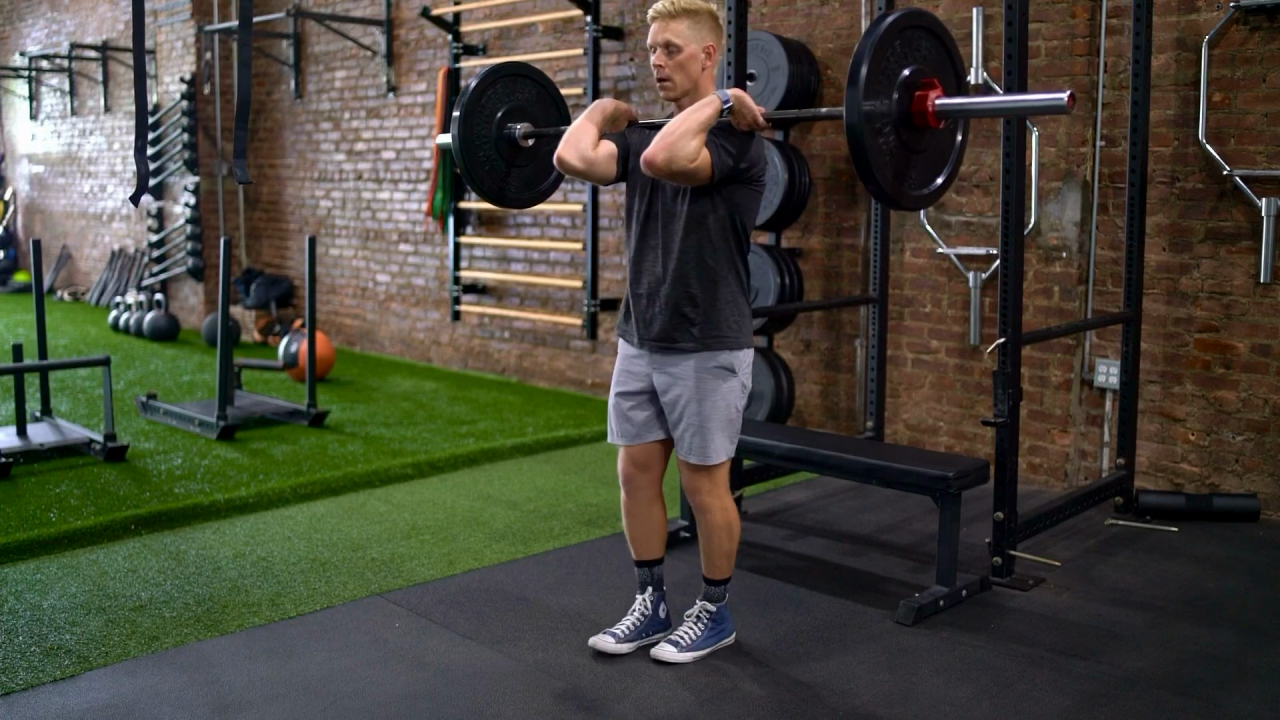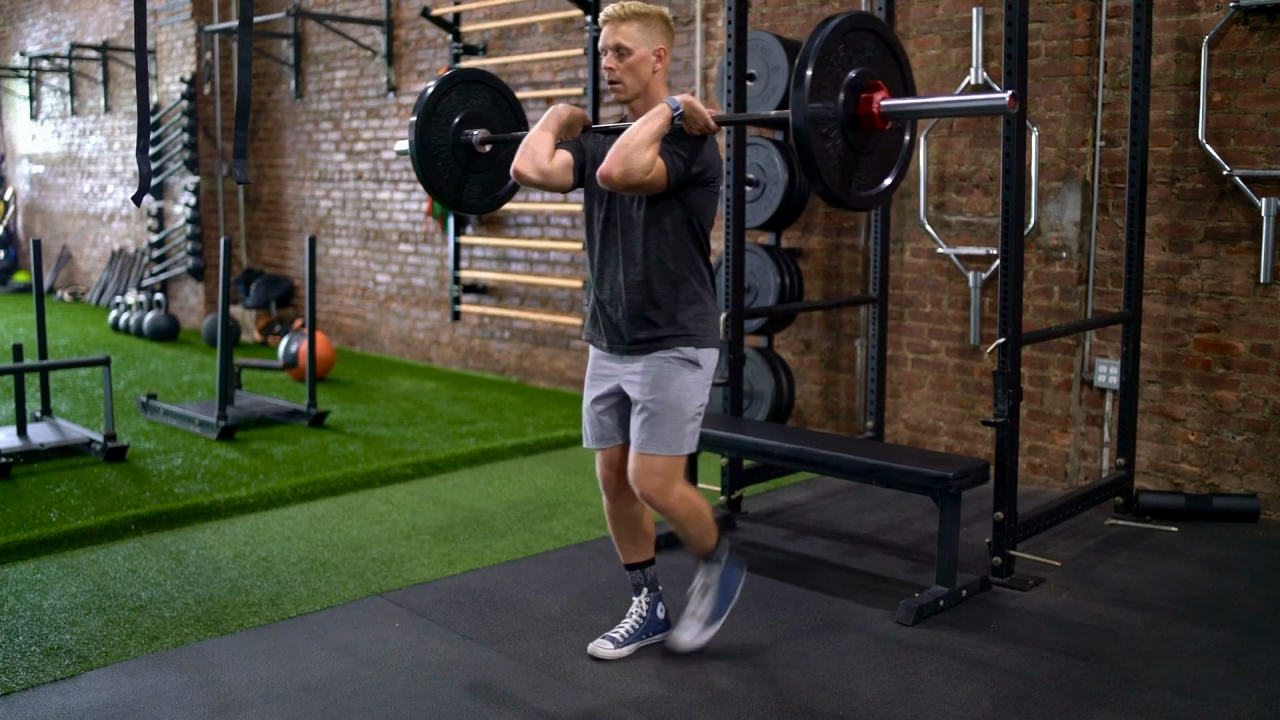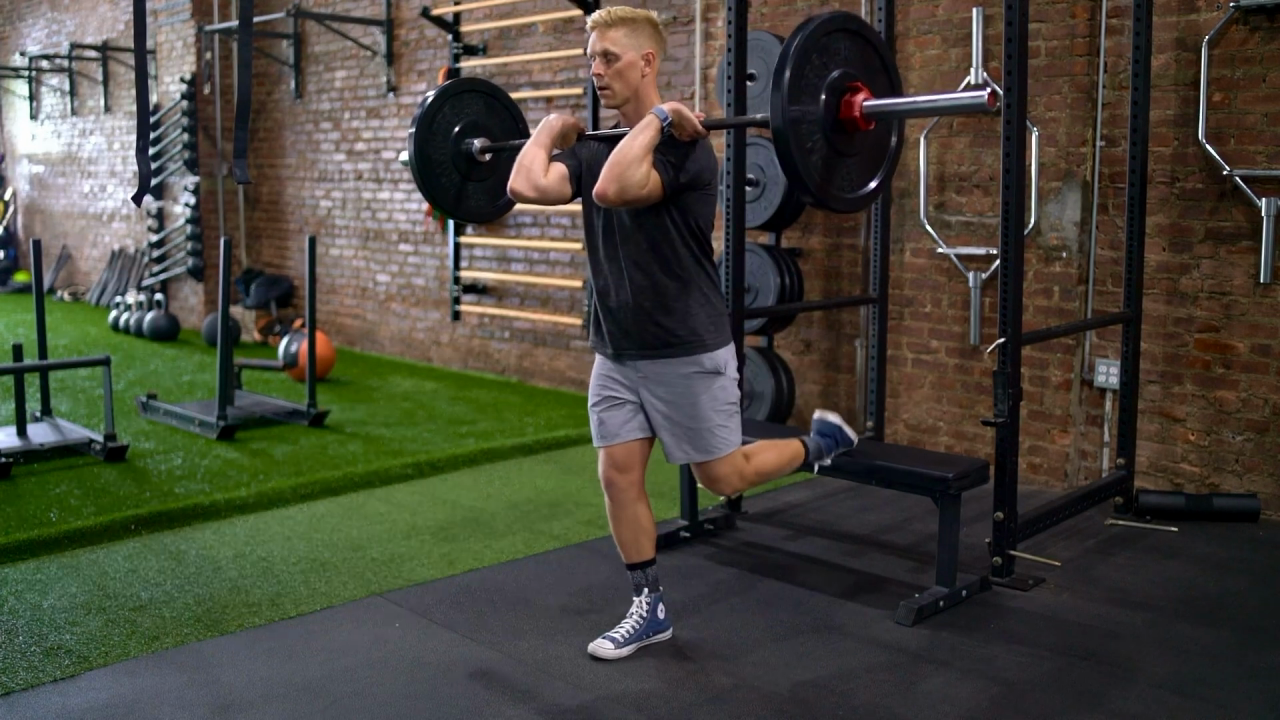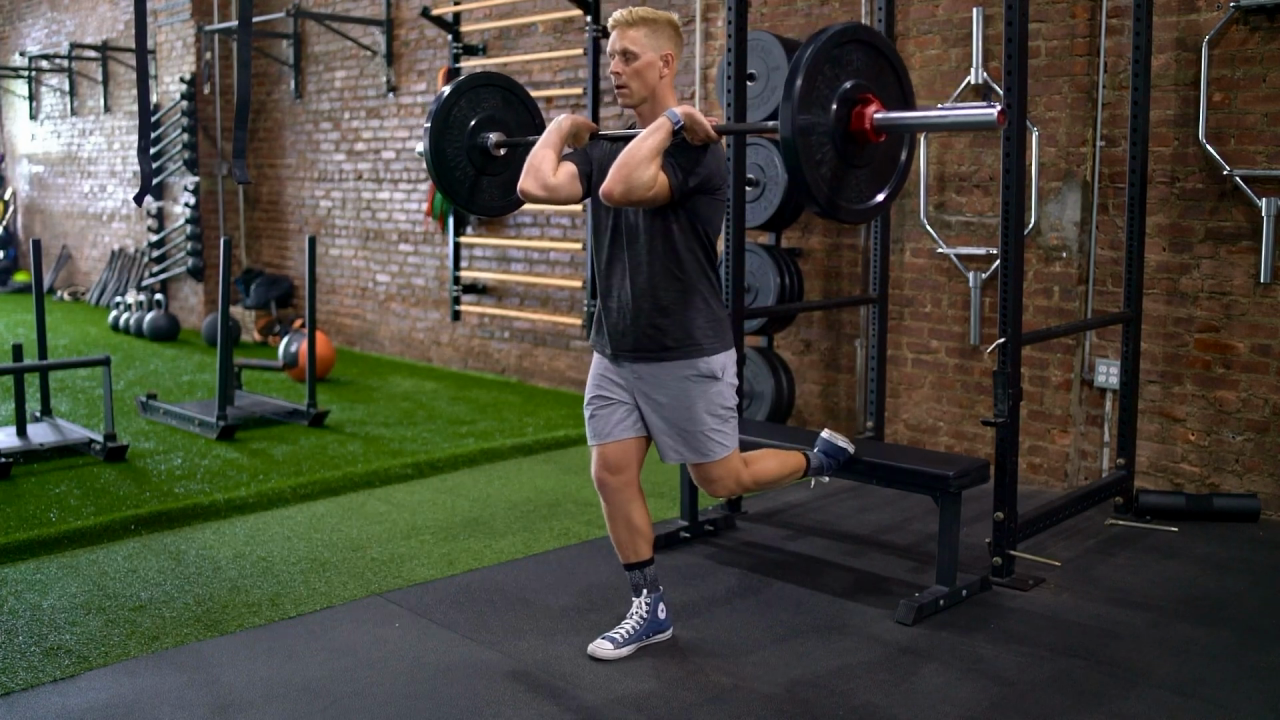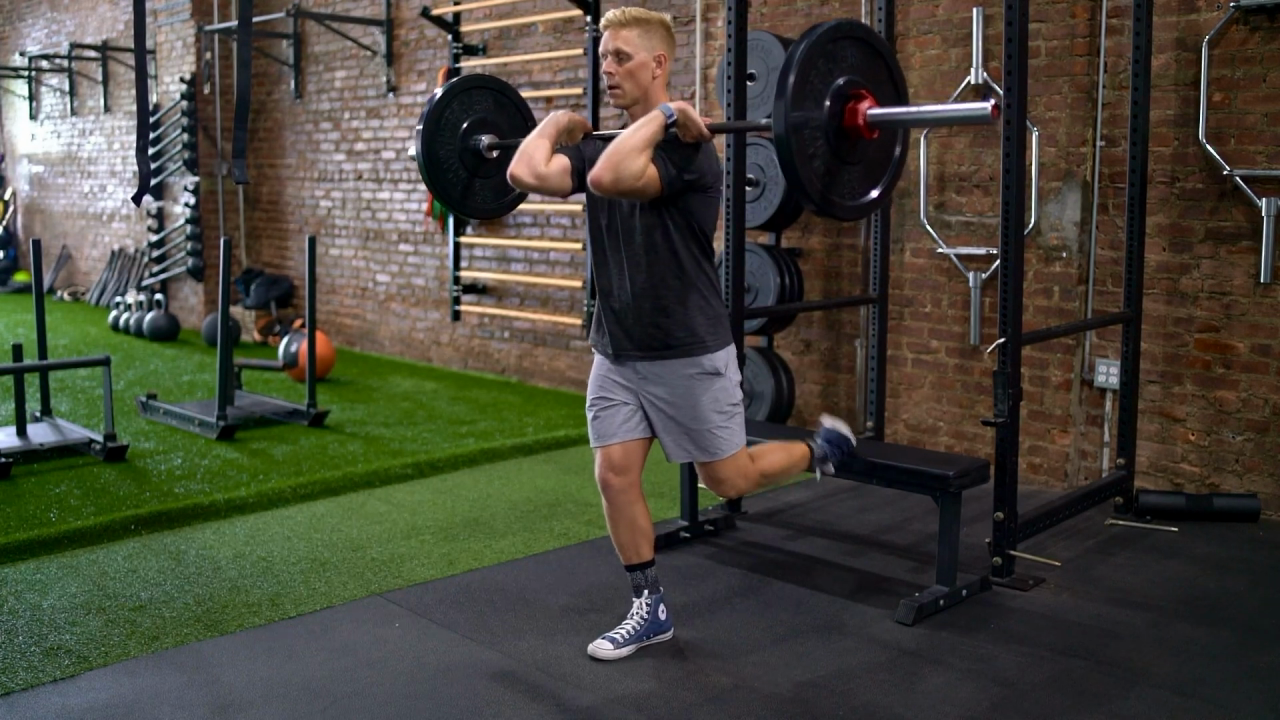
dt=1s
person 1, frame 1
left shoulder: (735, 139)
right shoulder: (641, 134)
left elbow: (663, 160)
right elbow: (572, 157)
left wrist: (718, 102)
right wrist: (603, 109)
left hip: (706, 346)
right hip: (639, 338)
left knee: (704, 485)
right knee: (636, 476)
left ankle: (713, 613)
right ankle: (650, 604)
person 1, frame 2
left shoulder: (691, 142)
right shoulder: (599, 141)
left elbow: (620, 173)
right elbow: (530, 169)
left wrist: (669, 110)
right wrist: (560, 117)
left hip: (674, 344)
right hip: (609, 343)
left knee: (653, 482)
right knee: (613, 479)
left ankle: (718, 568)
right ankle: (648, 606)
person 1, frame 3
left shoulder: (683, 147)
right shoulder: (595, 150)
left elbow: (612, 190)
right elbow: (526, 186)
left wrist: (656, 118)
right wrist: (550, 129)
left hip: (687, 350)
right hip: (618, 350)
left knee: (724, 477)
right knee: (618, 476)
left ankle: (820, 440)
right ankle: (649, 608)
person 1, frame 4
left shoulder: (696, 150)
right shoulder: (606, 148)
left elbow: (620, 189)
right elbow: (535, 185)
left wrist: (668, 119)
right wrist: (561, 128)
left hip: (686, 353)
right hip: (616, 350)
left knee: (721, 480)
right knee: (612, 475)
left ankle: (823, 456)
right ankle: (649, 608)
person 1, frame 5
left shoulder: (687, 149)
right shoulder: (601, 143)
left elbow: (609, 177)
right elbow: (525, 172)
left wrist: (662, 114)
right wrist: (558, 124)
left hip: (688, 352)
right hip: (617, 350)
left knee: (729, 479)
right knee: (615, 477)
left ankle: (823, 446)
right ankle: (650, 608)
